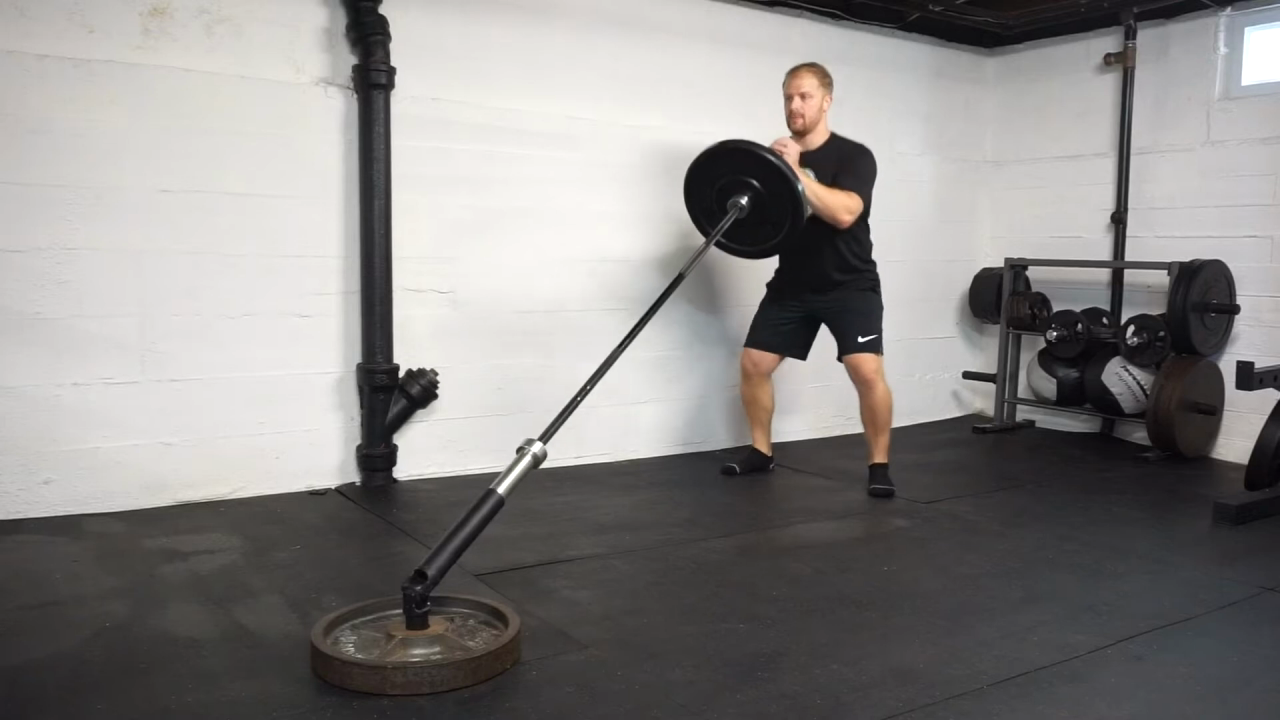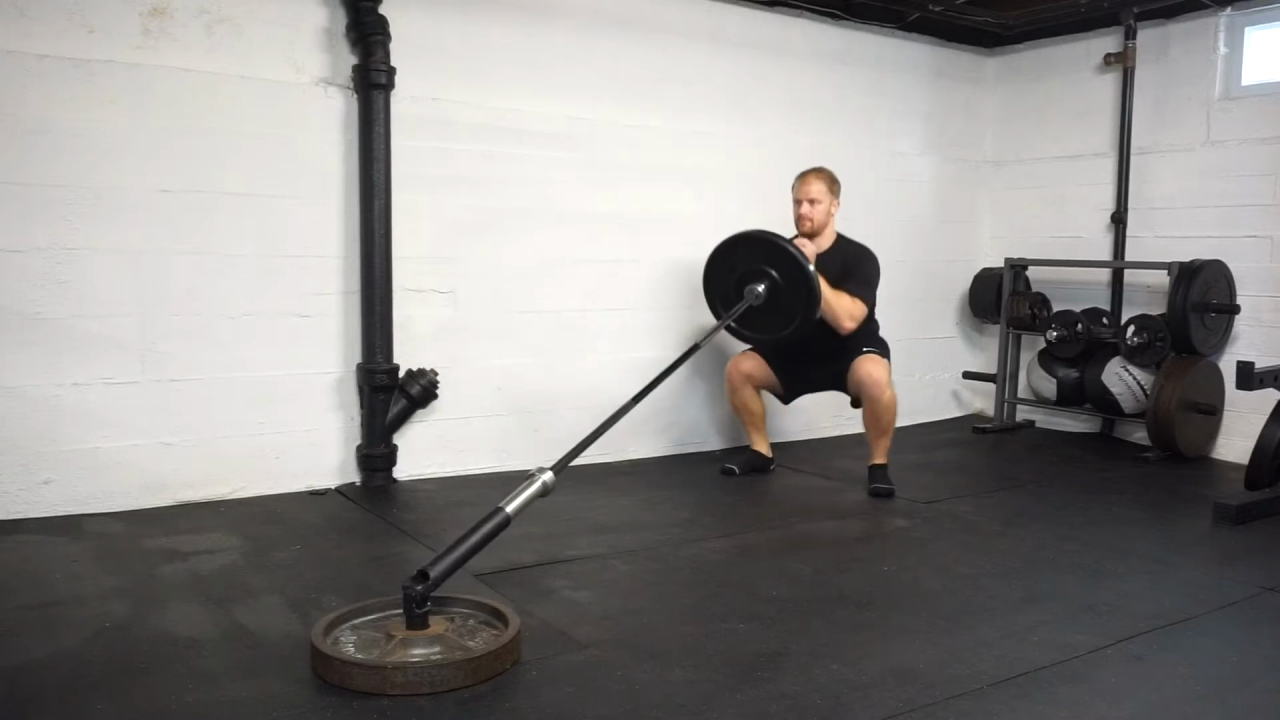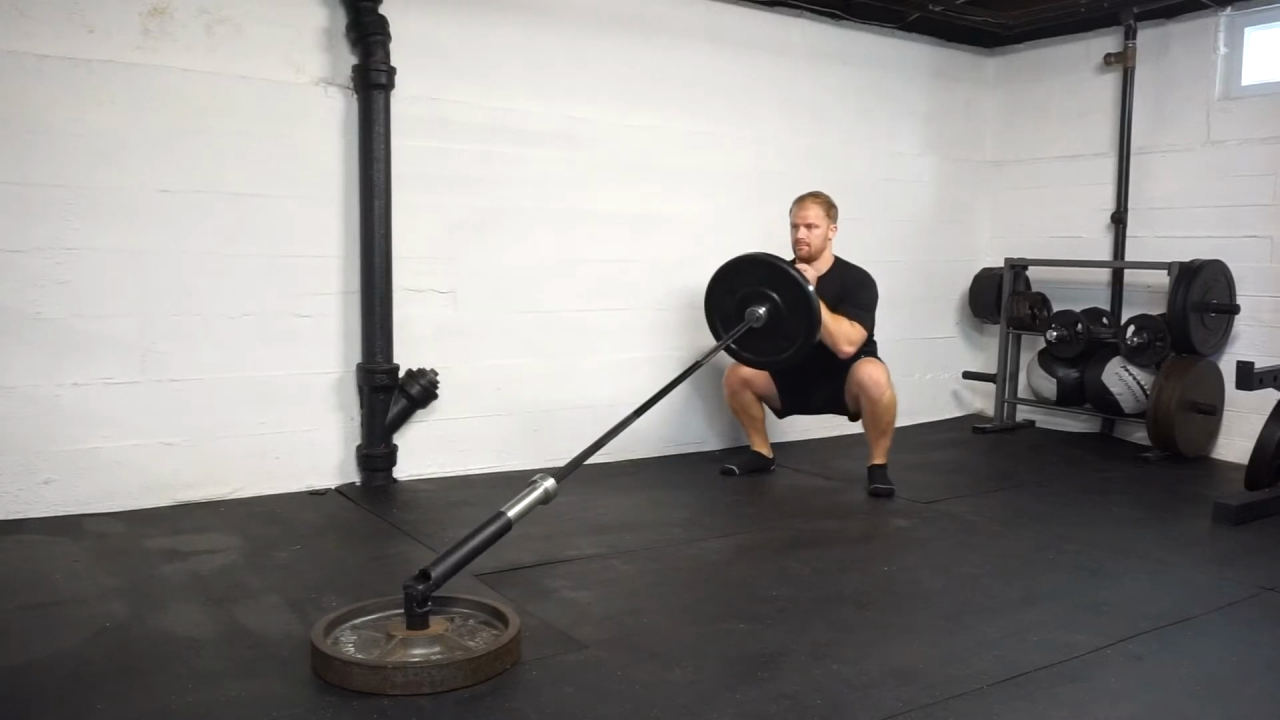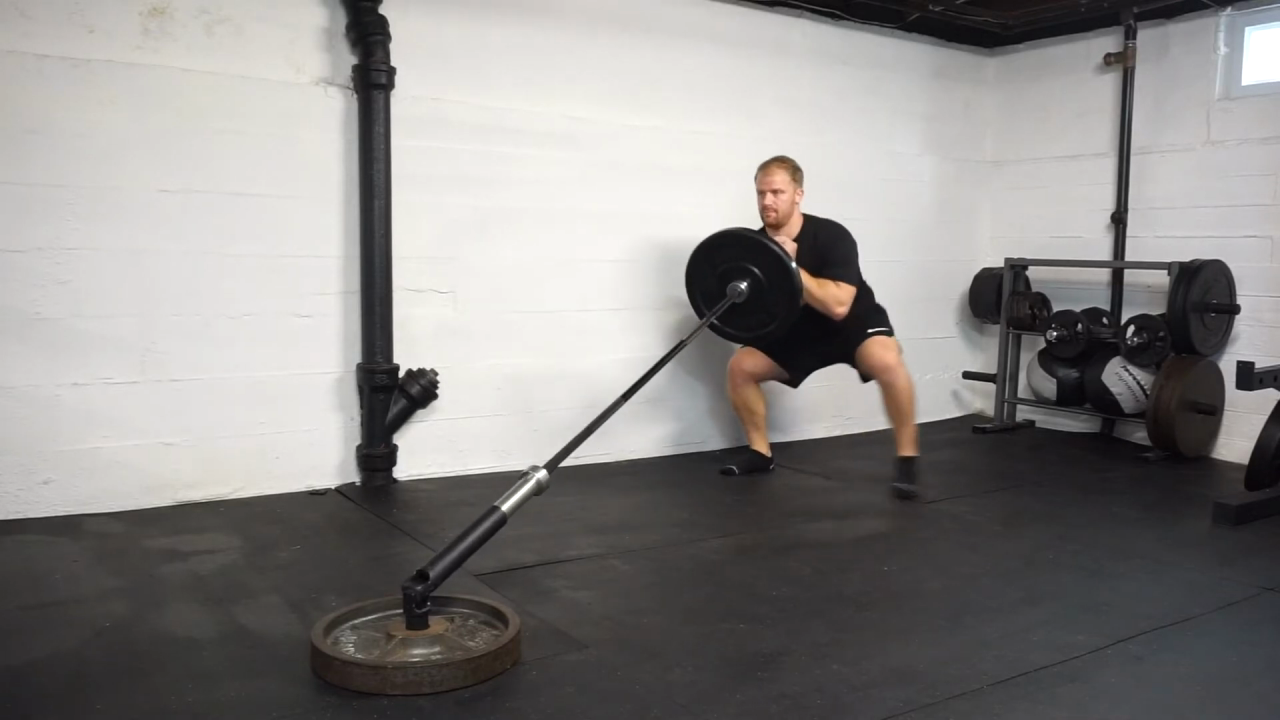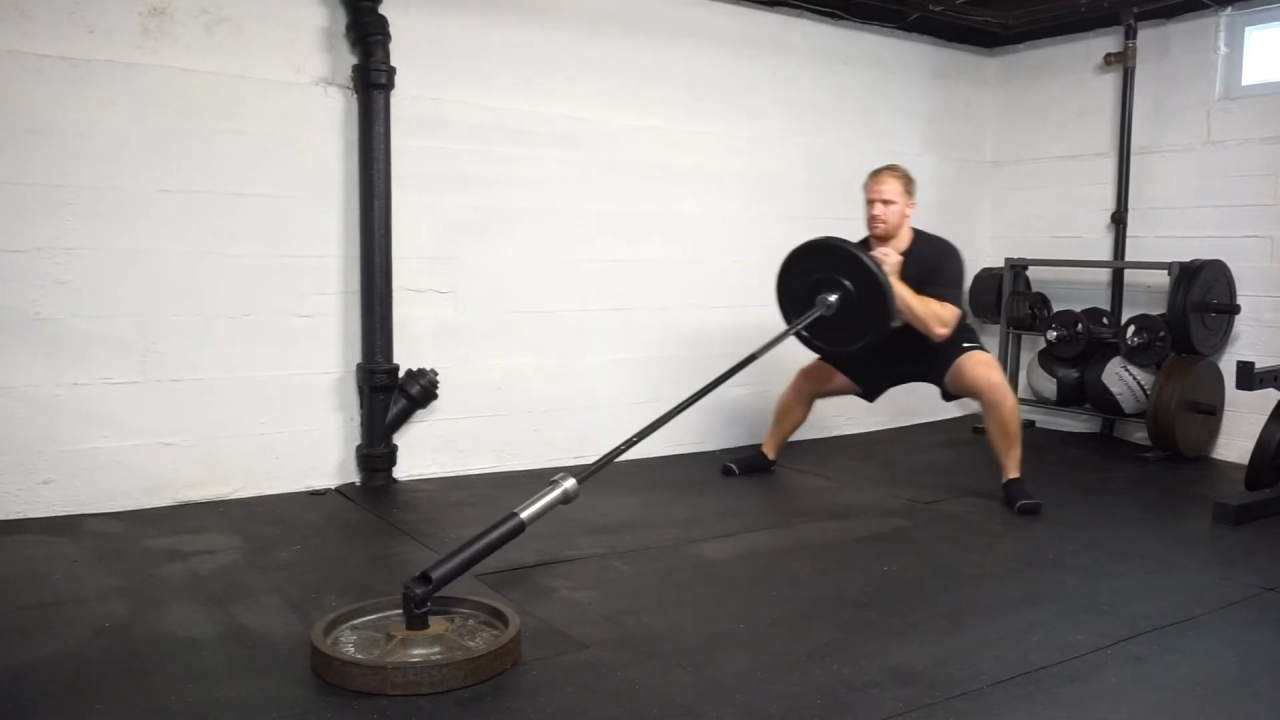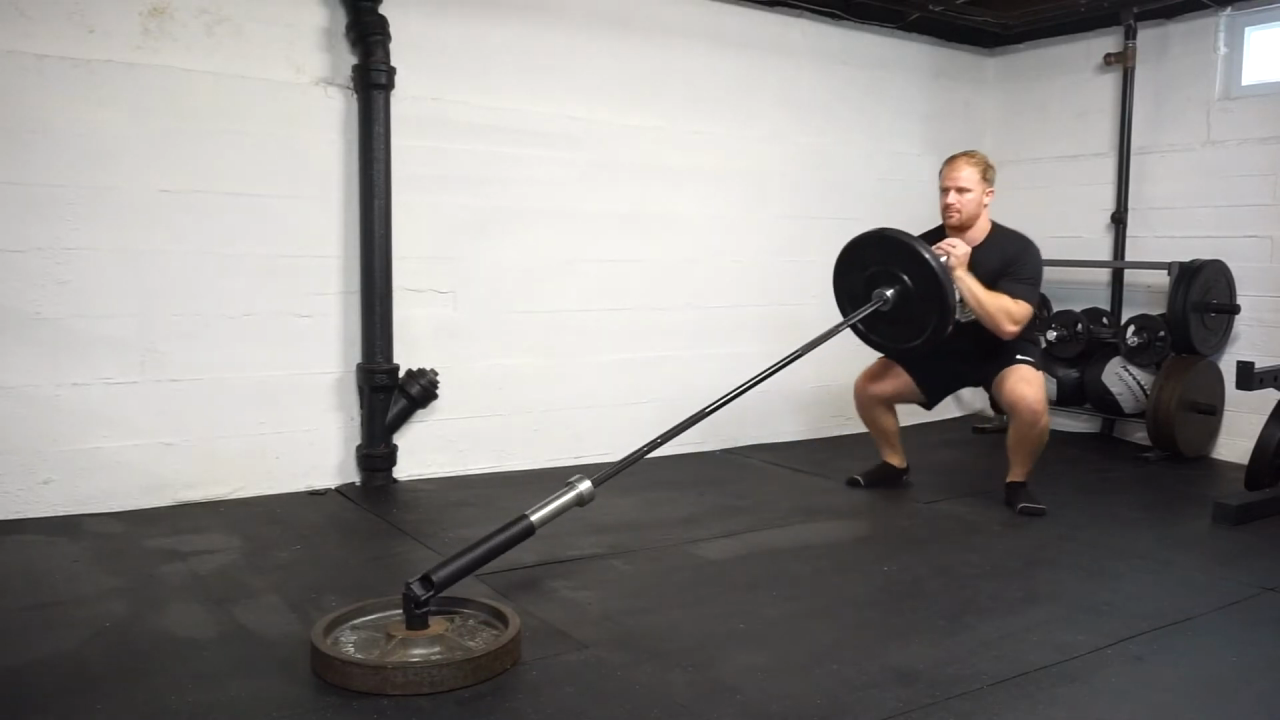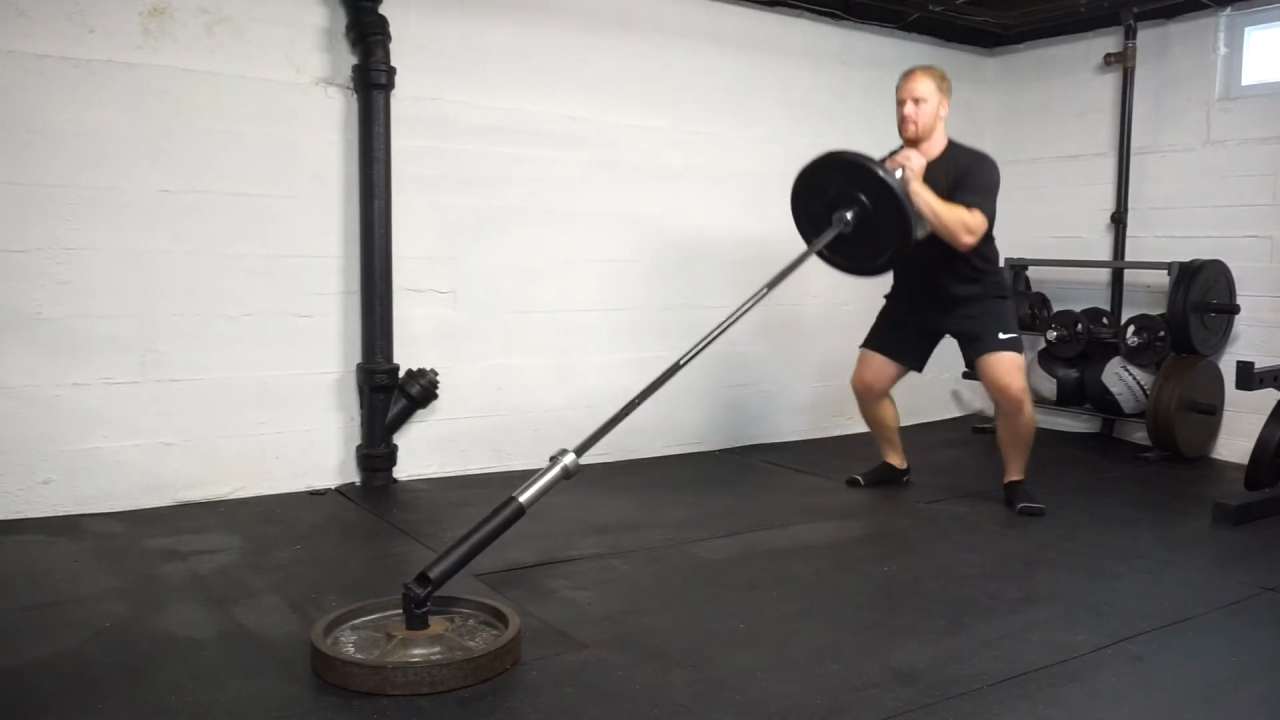
dt=0.7s
person 1, frame 1
left shoulder: (853, 156)
right shoulder: (774, 158)
left elbow: (844, 213)
left wrist: (795, 172)
left hip: (849, 285)
right hip: (792, 283)
left knee: (866, 371)
right knee: (753, 363)
left ankle: (879, 464)
right ankle: (760, 451)
person 1, frame 2
left shoulder: (858, 258)
left elbow: (847, 321)
left hip: (852, 350)
right hip: (799, 350)
left knee: (873, 378)
right knee: (738, 370)
left ankle: (879, 465)
right ankle: (761, 451)
person 1, frame 3
left shoulder: (856, 281)
left elbow: (846, 346)
left hip: (845, 380)
right hip: (798, 375)
left knee: (873, 377)
right knee: (737, 376)
left ankle: (878, 466)
right ankle: (761, 452)
person 1, frame 4
left shoulder: (831, 237)
left elbow: (838, 306)
left hip: (854, 322)
right hip: (800, 328)
left knee: (886, 362)
right knee: (740, 367)
left ankle: (906, 457)
right ankle: (760, 451)
person 1, frame 5
left shoulder: (940, 255)
left elbow: (939, 328)
left wrist: (893, 281)
left hip: (941, 347)
right hip: (882, 346)
left knee: (992, 383)
right knee: (808, 381)
left ankle: (1012, 480)
right ankle: (766, 454)
person 1, frame 6
left shoulder: (1016, 251)
right shoulder: (925, 247)
left elbow: (1009, 325)
left wrist: (960, 273)
left hip: (1002, 352)
right hip: (940, 347)
left knee: (1029, 401)
right knee: (868, 388)
left ankle: (1016, 483)
right ankle: (894, 464)
person 1, frame 7
left shoulder: (973, 165)
right shoulder: (888, 168)
left elbow: (966, 233)
left wrist: (916, 186)
left hip: (976, 296)
right hip: (912, 296)
left knee: (1010, 388)
right knee: (867, 382)
left ankle: (1015, 483)
right ankle: (895, 465)
